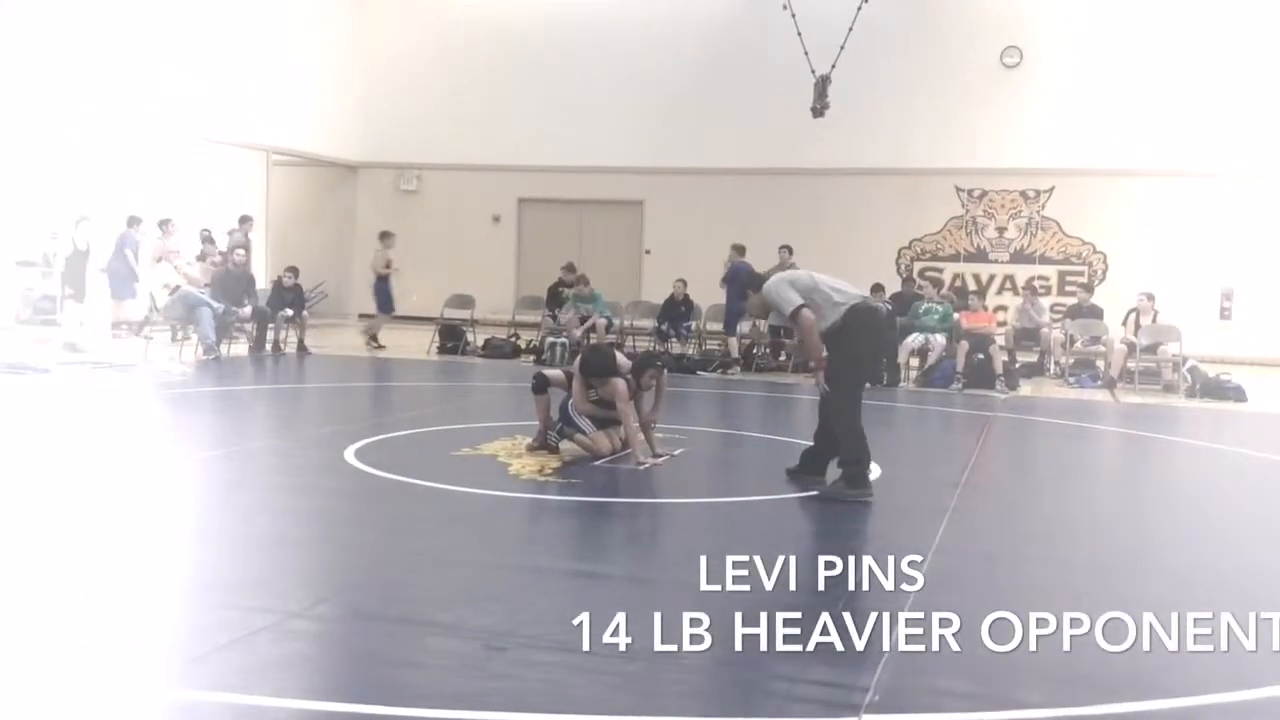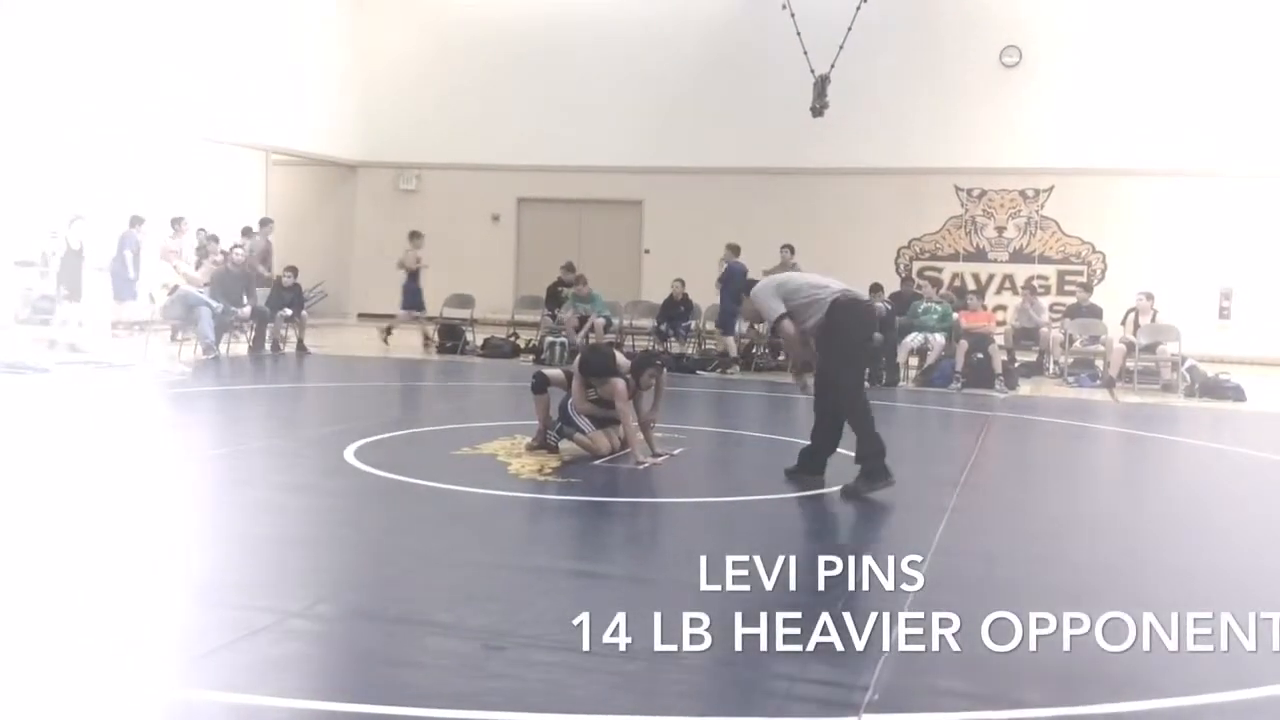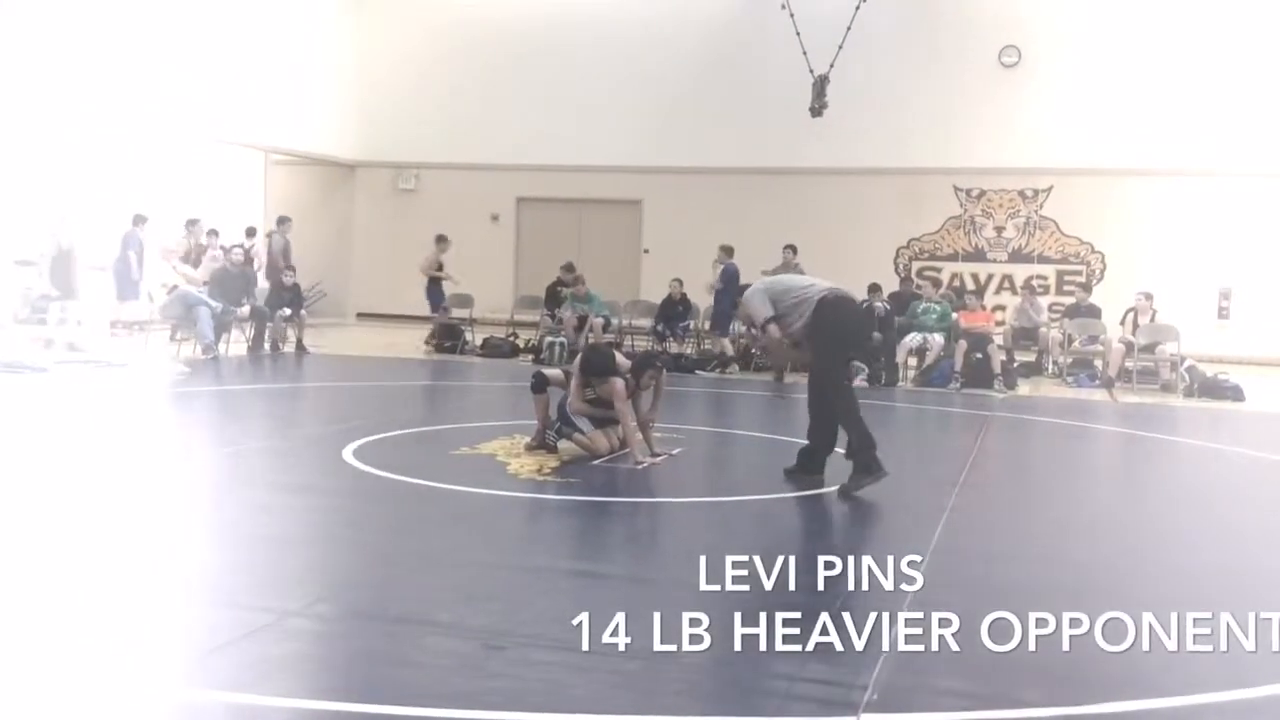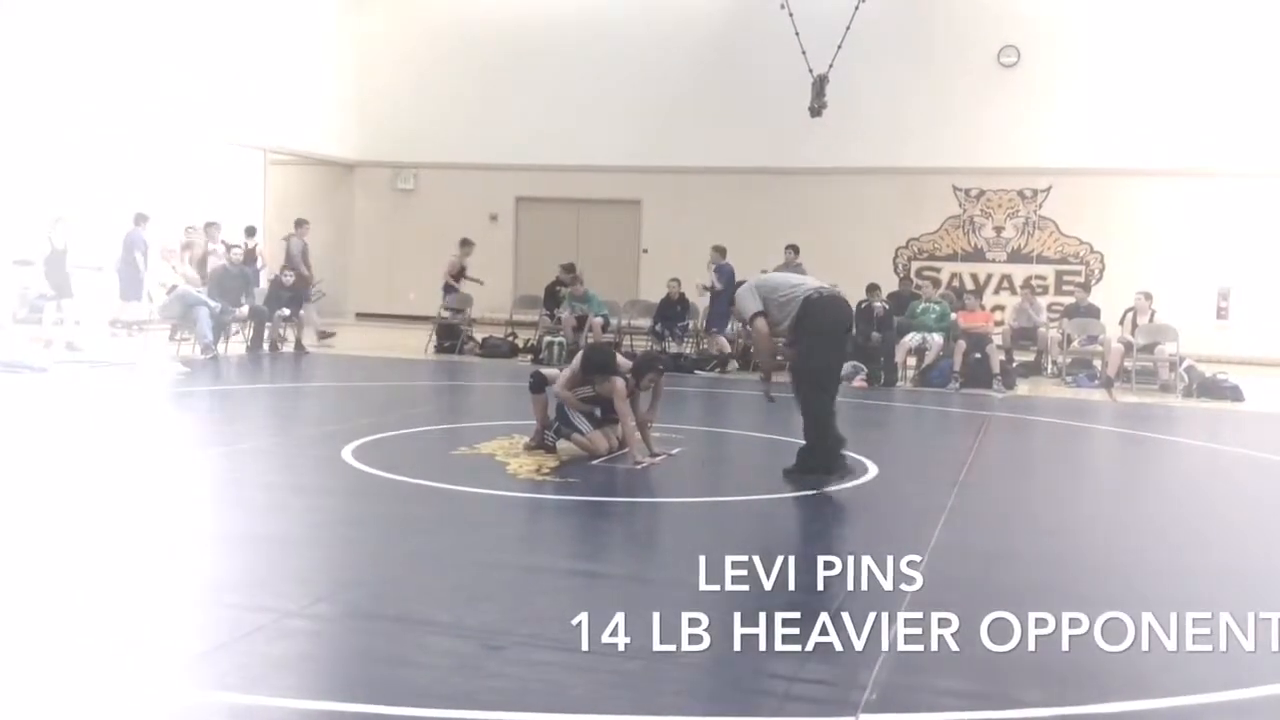
dt=0.2s
person 1, frame 1
left shoulder: (771, 288)
right shoulder: (783, 285)
left elbow: (809, 321)
left wrist: (819, 367)
left hip: (858, 322)
right hip: (868, 320)
left knee: (840, 401)
right knee: (834, 397)
left ankle: (856, 479)
right ankle: (814, 465)
person 1, frame 2
left shoulder: (759, 292)
right shoulder: (775, 289)
left elbow: (789, 333)
left wrist: (798, 373)
left hip: (844, 316)
right hip: (859, 312)
left knee: (847, 393)
right knee: (828, 393)
left ankle: (874, 470)
right ankle: (812, 463)
person 1, frame 3
left shoulder: (750, 296)
right shoulder: (772, 292)
left elbow: (773, 337)
left hip: (832, 313)
right hip: (851, 311)
left knee: (833, 390)
right knee: (823, 391)
left ankle: (867, 464)
right ankle: (812, 464)
person 1, frame 4
left shoulder: (744, 292)
right shoulder: (768, 288)
left elbow: (760, 330)
left wrist: (766, 375)
left hip: (816, 310)
right hip: (840, 308)
left knee: (808, 386)
right knee: (821, 390)
left ankle: (832, 461)
right ankle: (813, 464)
